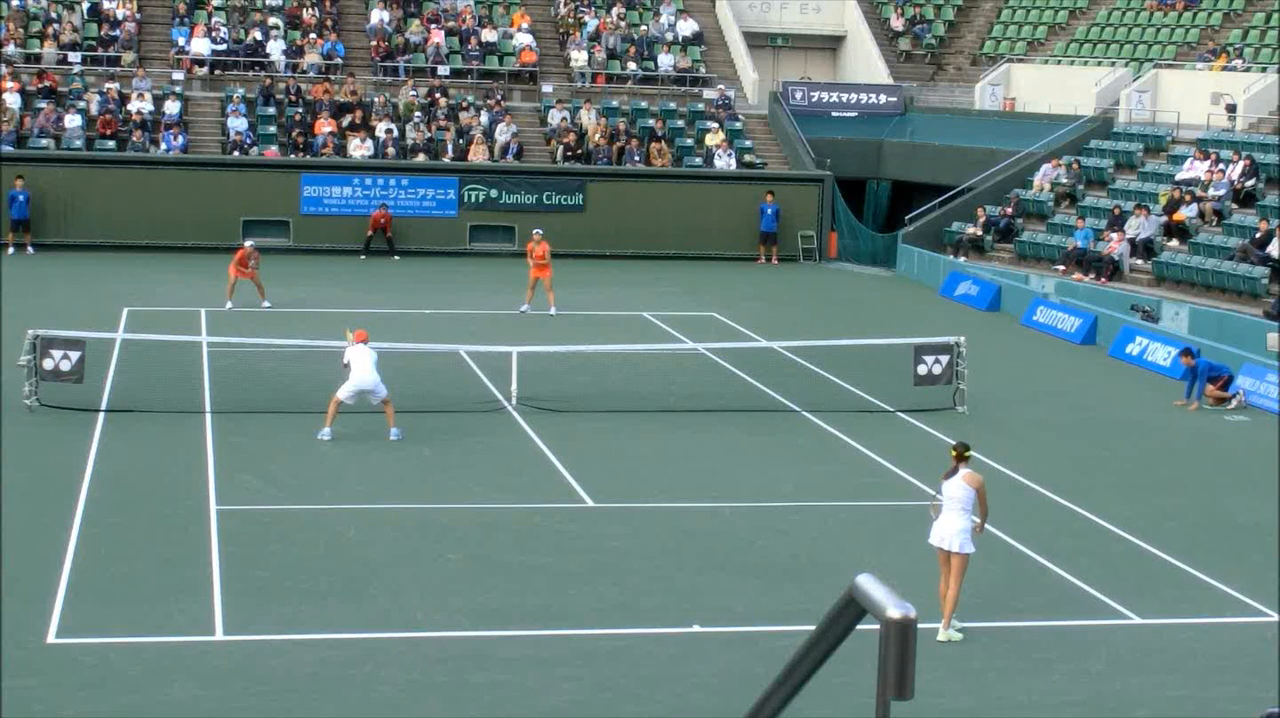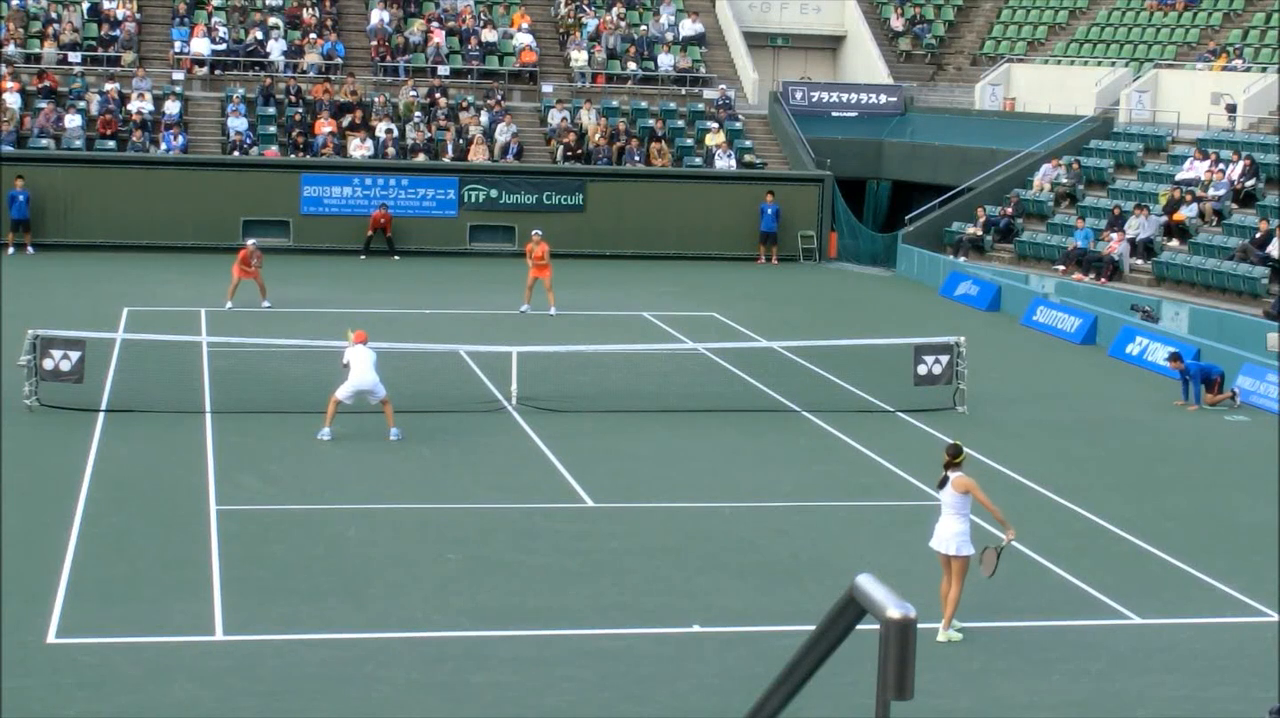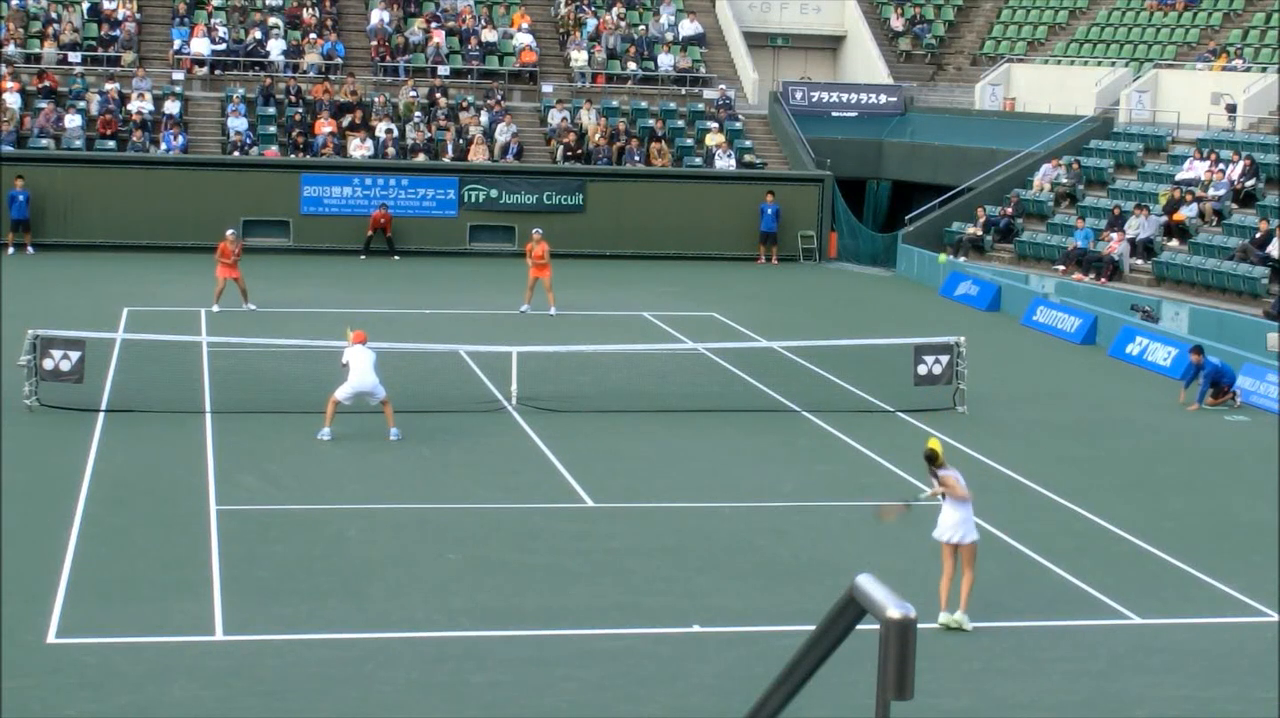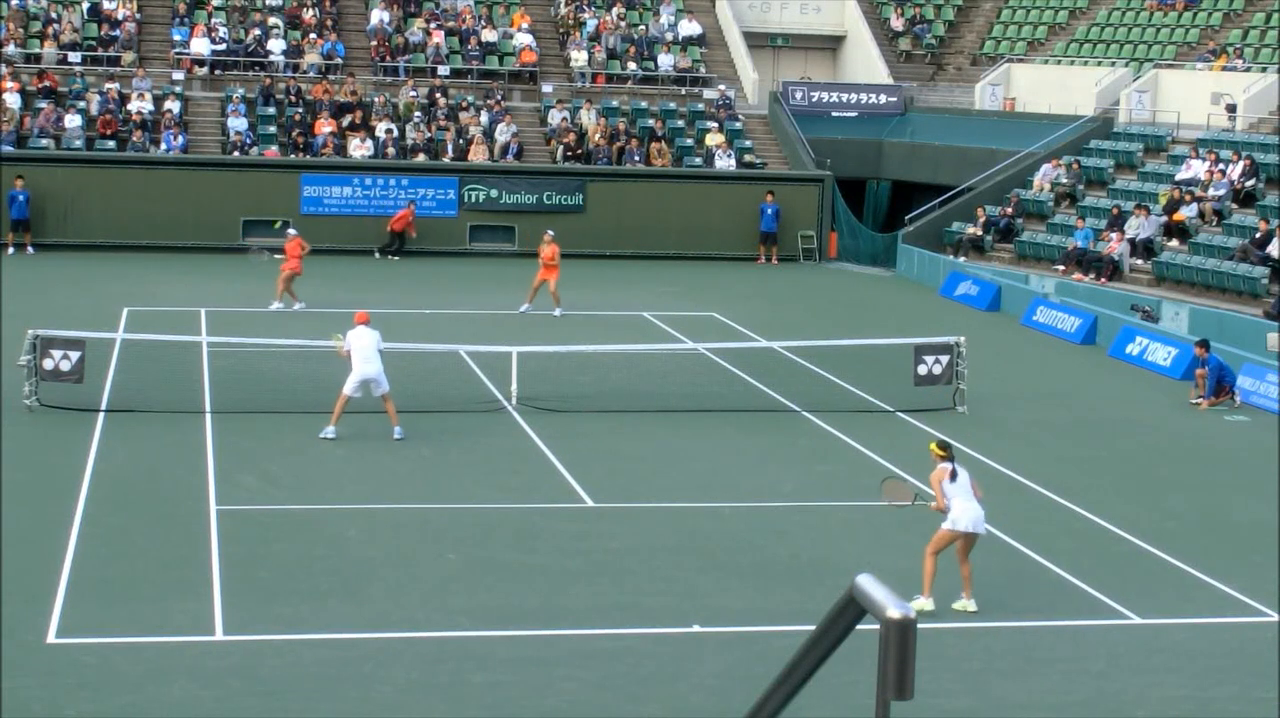
dt=1s
person 1, frame 1
left shoulder: (947, 477)
right shoulder: (976, 478)
right elbow: (983, 508)
right wrist: (981, 524)
left hip: (942, 528)
right hip: (959, 532)
left knee: (945, 578)
right knee: (955, 583)
left ankle: (947, 619)
right ankle: (945, 629)
person 1, frame 2
left shoulder: (944, 478)
right shoulder: (965, 481)
right elbow: (990, 507)
right wrist: (1007, 528)
left hip: (942, 532)
right hip: (957, 536)
left knee: (947, 579)
right knee: (957, 584)
left ankle: (947, 620)
right ankle: (945, 630)
person 1, frame 3
left shoulder: (936, 472)
right shoulder: (948, 476)
right elbow: (964, 495)
left hip: (947, 523)
right hip: (961, 524)
left knee: (948, 571)
right knee: (968, 570)
left ankle: (944, 612)
right ankle: (961, 612)
person 1, frame 4
left shoulder: (936, 474)
right shoulder: (962, 469)
left elbow: (942, 506)
right elbow: (978, 495)
left wrist: (935, 506)
left hip: (960, 518)
right hip: (977, 516)
left knee: (930, 552)
right knee: (963, 557)
left ankle: (926, 599)
right ankle: (969, 600)
